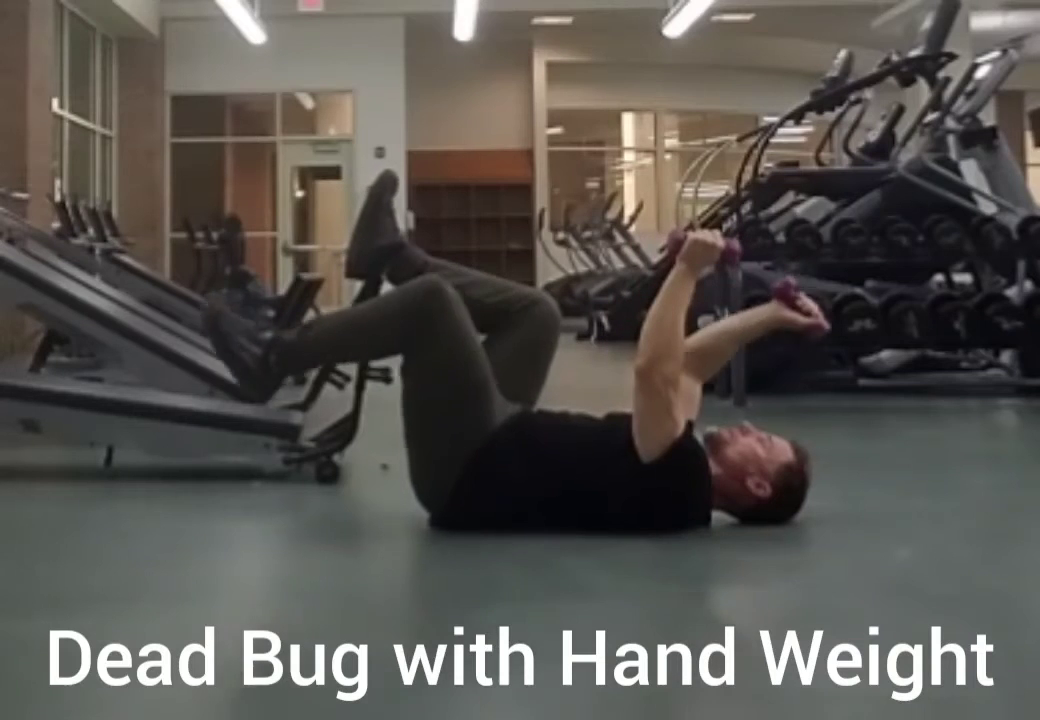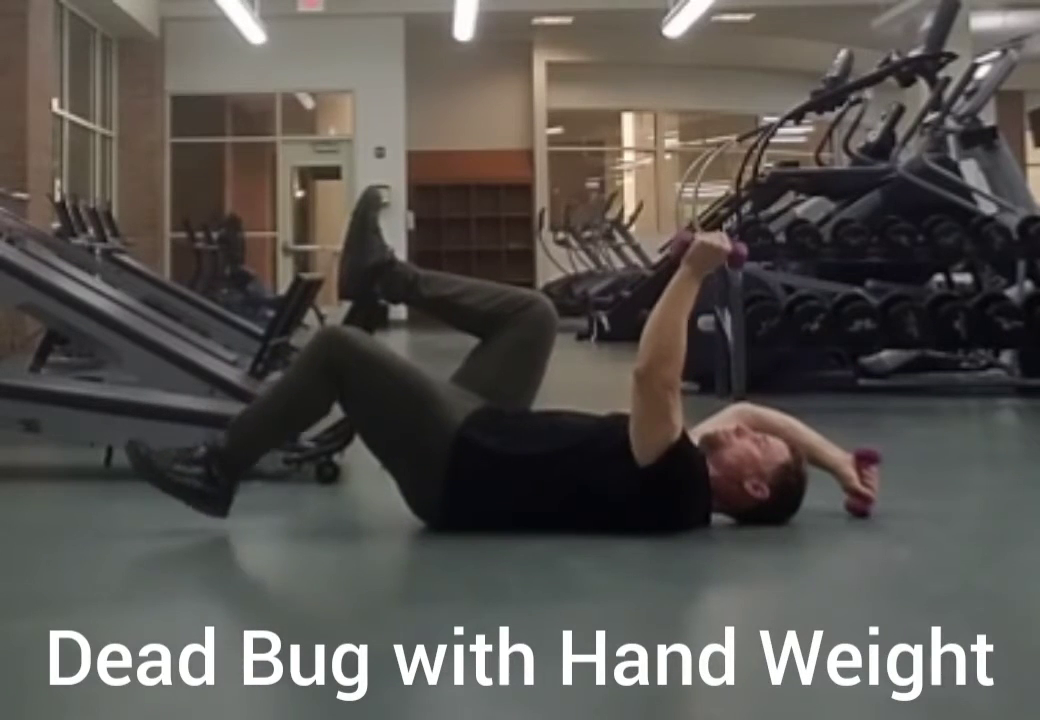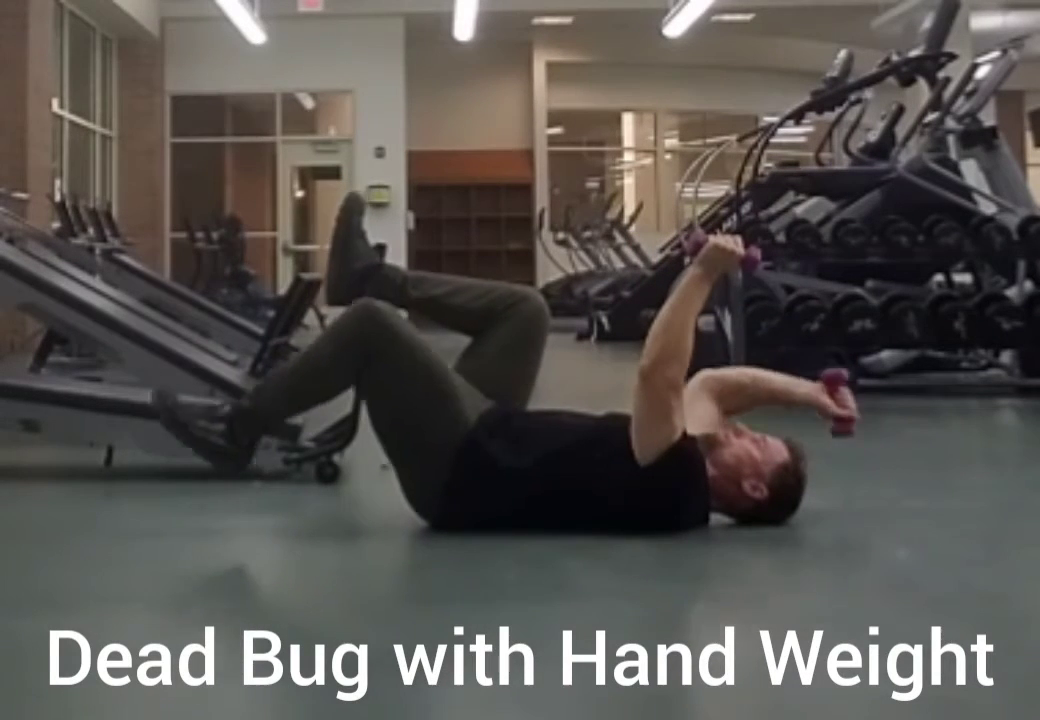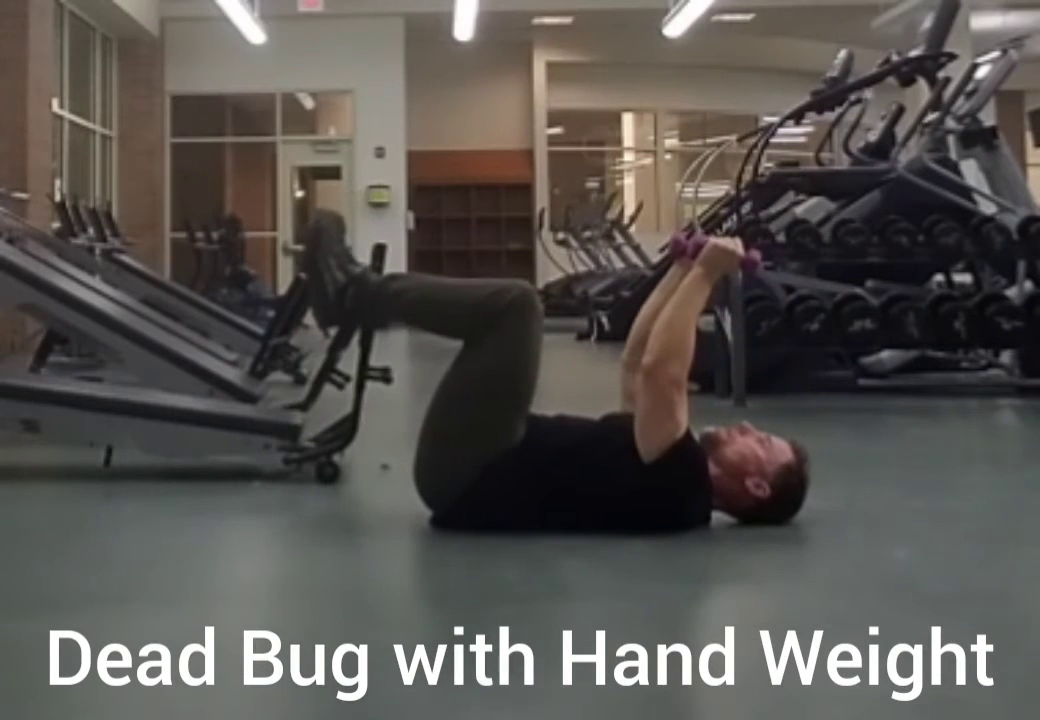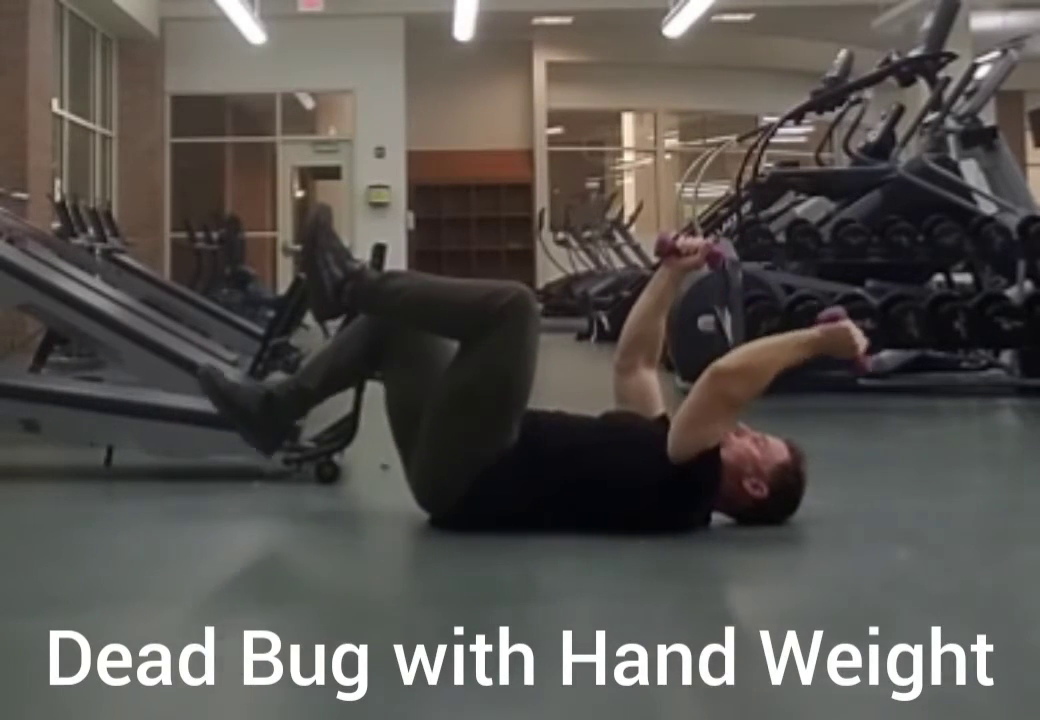
dt=1s
person 1, frame 1
left shoulder: (680, 485)
right shoulder: (684, 466)
left elbow: (655, 373)
right elbow: (689, 362)
left wrist: (687, 270)
right wrist: (774, 315)
left hip: (468, 475)
right hip: (494, 452)
left knee: (435, 300)
right knee: (536, 311)
left ankle: (274, 360)
right ankle: (392, 256)
person 1, frame 2
left shoulder: (675, 488)
right shoulder: (694, 475)
left elbow: (651, 377)
right elbow: (751, 407)
left wrist: (691, 272)
right wrist: (840, 460)
left hip: (458, 467)
right hip: (487, 435)
left knee: (337, 348)
right knee: (532, 312)
left ankle: (216, 472)
right ankle: (387, 277)
person 1, frame 3
left shoulder: (675, 487)
right shoulder: (689, 464)
left elbow: (659, 375)
right elbow: (713, 383)
left wrist: (702, 274)
right wrist: (812, 394)
left hip: (462, 471)
right hip: (490, 439)
left knee: (370, 327)
right knee: (525, 308)
left ankle: (235, 434)
right ankle: (378, 278)
person 1, frame 4
left shoulder: (680, 485)
right shoulder: (674, 460)
left elbow: (661, 373)
right elbow: (637, 362)
left wrist: (705, 276)
right wrist: (683, 270)
left hip: (468, 479)
right hip: (479, 471)
left knee: (514, 304)
right knee: (507, 310)
left ankle: (355, 293)
right ankle: (357, 295)
person 1, frame 5
left shoulder: (685, 487)
right shoulder: (665, 450)
left elbow: (724, 382)
right elbow: (633, 360)
left wrist: (816, 340)
right wrist: (672, 273)
left hip: (466, 481)
right hip: (465, 471)
left knee: (511, 305)
right knee: (393, 321)
left ankle: (352, 285)
right ankle: (277, 410)
